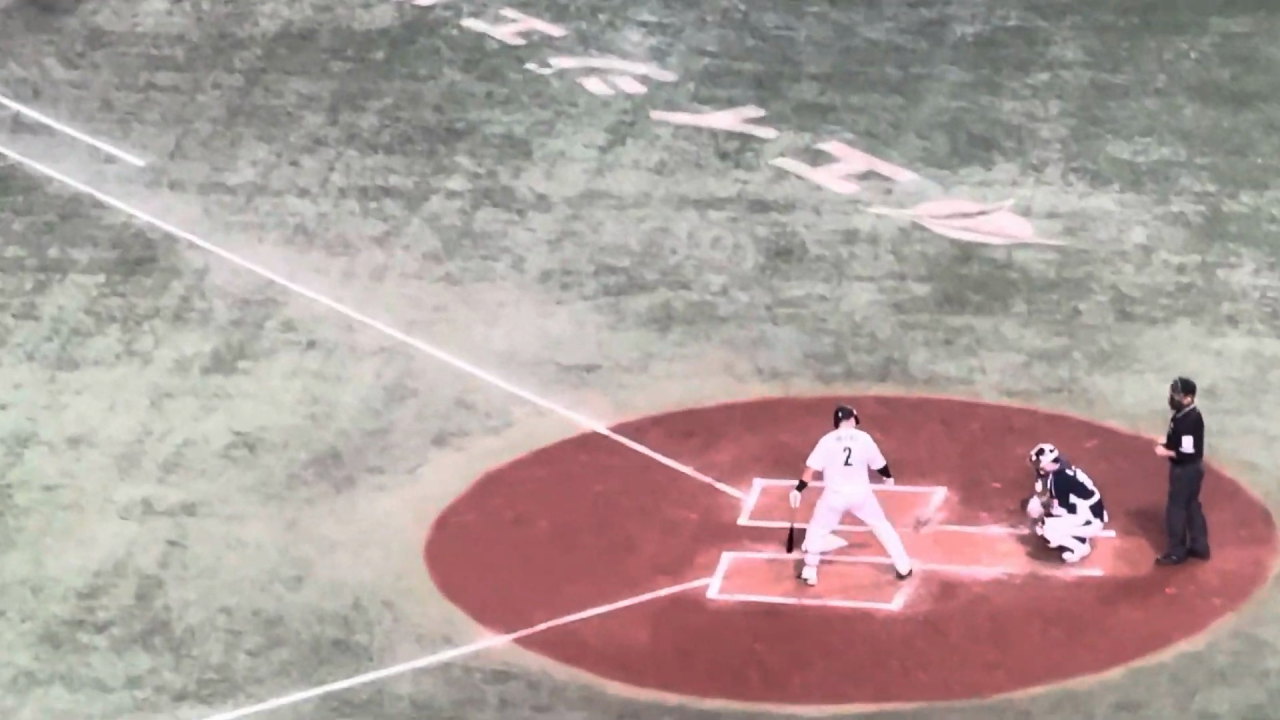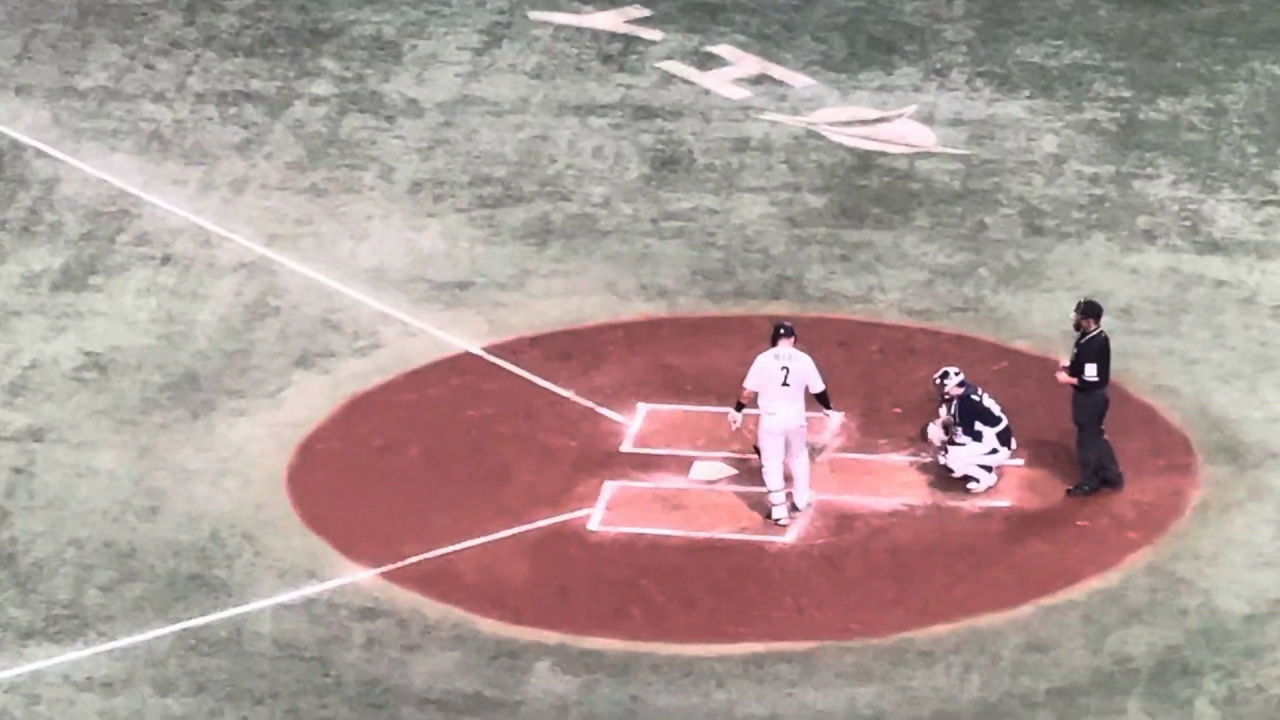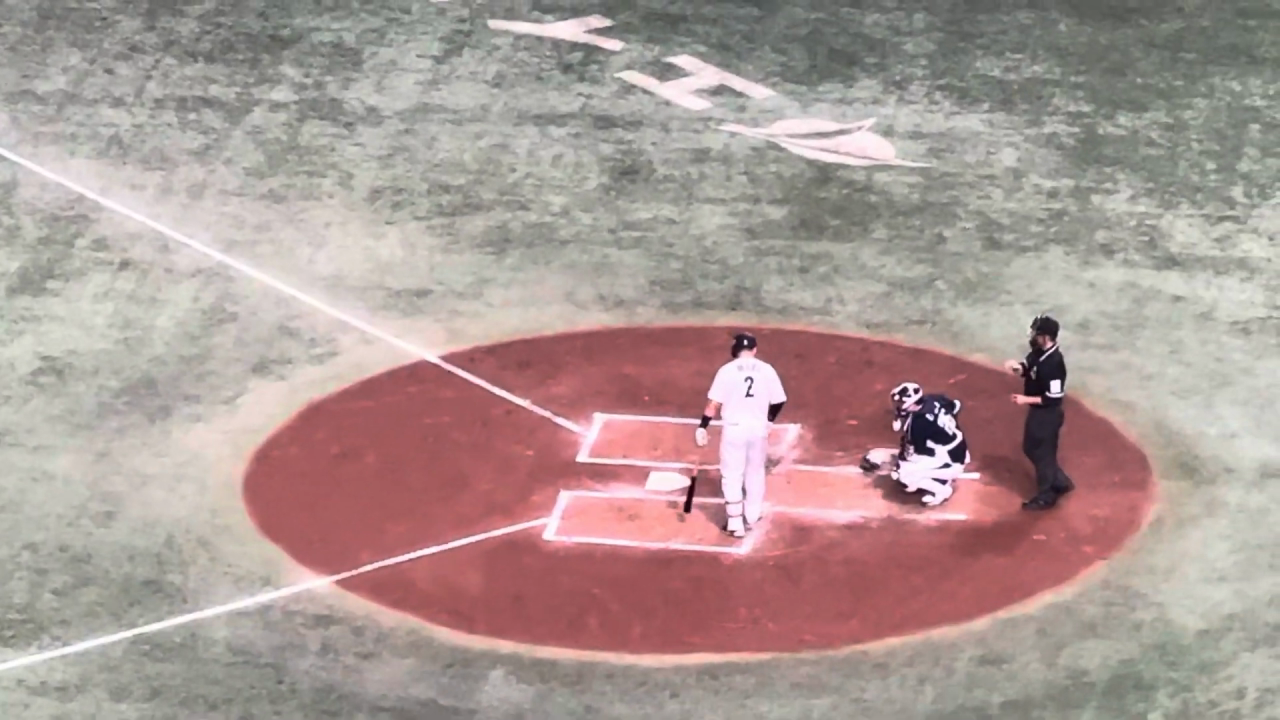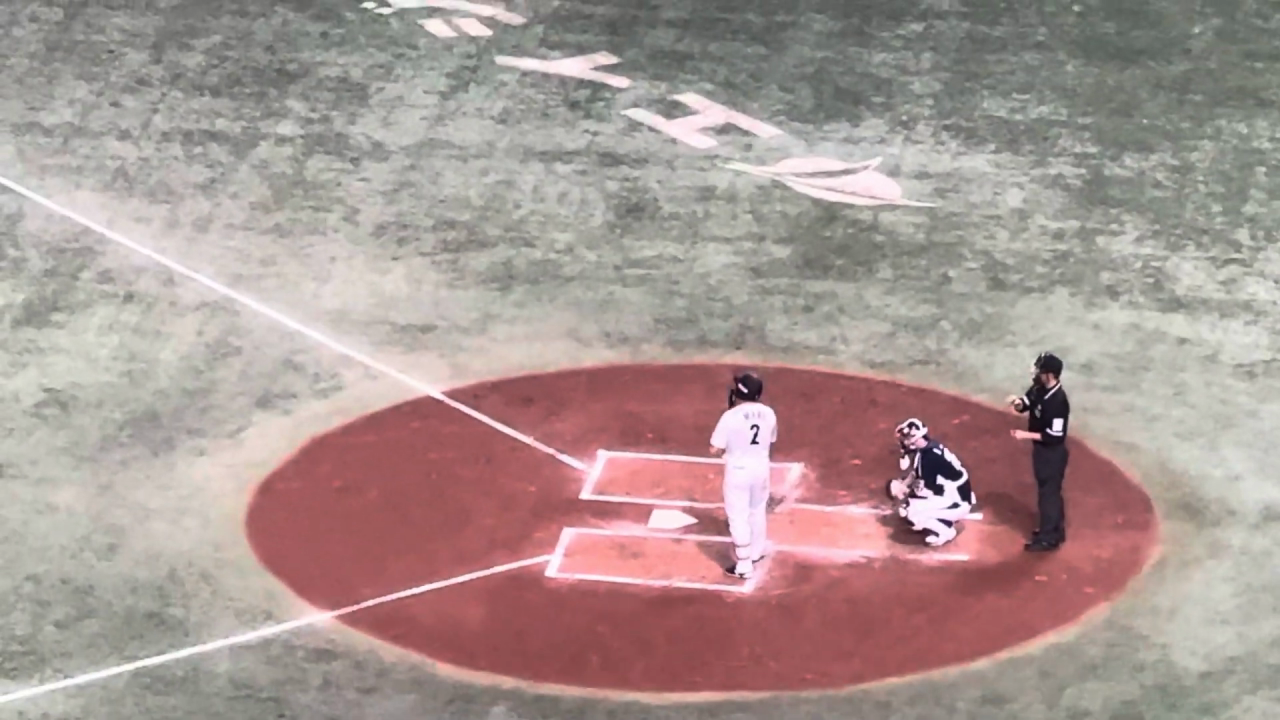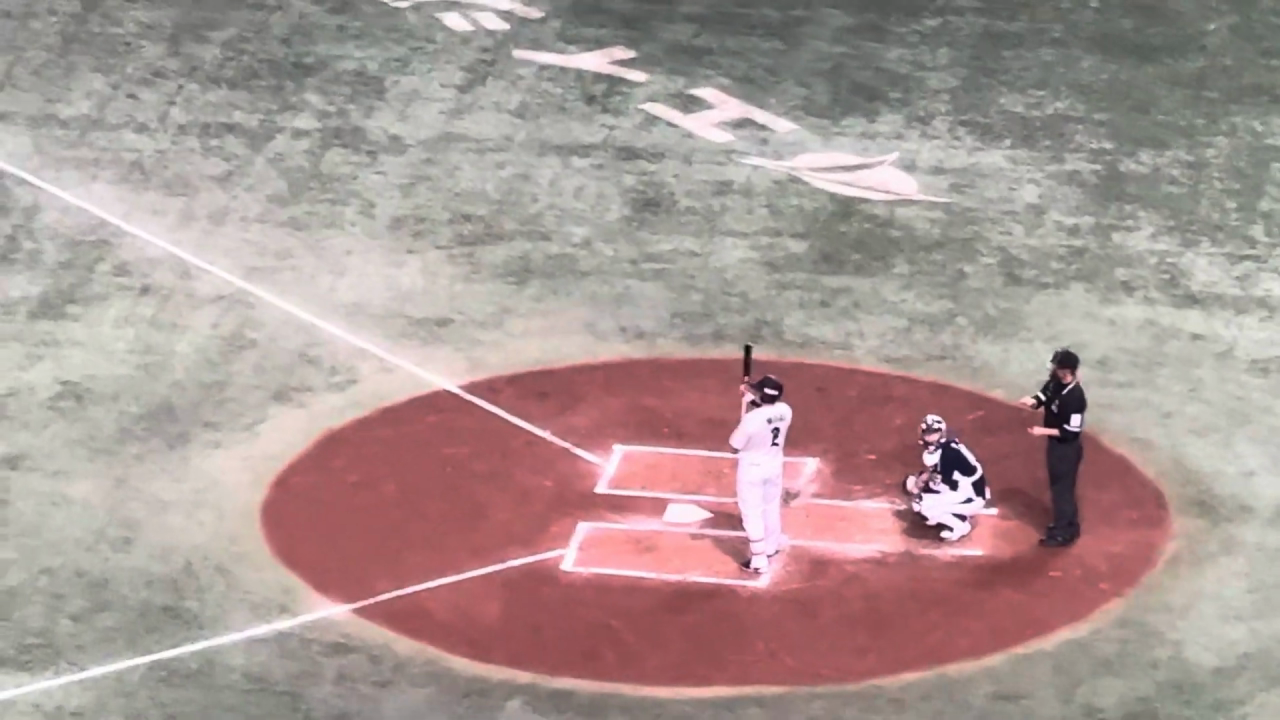
dt=0.7s
person 1, frame 1
left shoulder: (828, 440)
right shoulder: (864, 439)
left elbow: (812, 468)
right elbow: (880, 465)
left wrist: (798, 489)
right wrist: (887, 476)
left hip: (835, 495)
right hip: (861, 493)
left knee: (817, 531)
right knee: (881, 525)
left ankle: (809, 573)
right ankle: (903, 567)
person 1, frame 2
left shoulder: (764, 359)
right shoulder: (804, 359)
left elbow: (748, 391)
right elbow: (818, 390)
left wrist: (737, 411)
right wrist: (829, 409)
left hip: (771, 418)
right hip: (795, 418)
left knee: (772, 464)
right knee: (799, 456)
left ankle: (779, 512)
right ankle: (801, 501)
person 1, frame 3
left shoulder: (727, 370)
right shoulder: (767, 370)
left elbow: (713, 403)
right elbow: (779, 400)
left wrist: (702, 427)
right wrist: (769, 419)
left hip: (734, 429)
right hip: (758, 429)
left knee: (732, 476)
right knee: (755, 472)
left ankle: (735, 524)
right ankle: (752, 516)
person 1, frame 4
left shoulder: (731, 416)
right shoulder: (769, 414)
left elbow: (715, 449)
left wrist: (728, 448)
left hip: (737, 472)
right hip: (761, 469)
left knee: (738, 518)
right knee: (757, 512)
left ankle: (744, 566)
right ankle: (755, 553)
person 1, frame 5
left shoulder: (751, 418)
right shoulder: (785, 411)
left elbow: (735, 446)
left wrist: (739, 431)
right wrist: (752, 399)
left hip: (751, 469)
right hip: (774, 466)
left knee: (752, 513)
right knee: (771, 507)
left ankle: (759, 561)
right ankle: (771, 547)
person 2, frame 1
left shoulder: (1186, 420)
right shoulder: (1190, 415)
left elbow: (1186, 452)
left wrist: (1166, 452)
right wrist: (1167, 441)
left hip: (1184, 469)
right hip: (1190, 468)
left knee: (1176, 509)
right knee: (1192, 506)
left ankle: (1176, 552)
right ankle: (1199, 547)
person 2, frame 2
left shoulder: (1090, 346)
right shoulder: (1098, 337)
left elbow: (1089, 380)
left wrist: (1067, 379)
right wrist: (1071, 364)
left hip: (1089, 397)
right hip: (1096, 395)
left knee: (1087, 440)
right knee: (1096, 436)
left ankle: (1089, 483)
right ankle: (1112, 476)
person 2, frame 3
left shoulder: (1053, 363)
right shoulder: (1038, 351)
left elbow: (1054, 398)
right elbow: (1027, 369)
left wrist: (1026, 400)
right wrist: (1017, 367)
left hip: (1047, 415)
right hip: (1036, 412)
left knee: (1043, 454)
right knee: (1030, 449)
left ankle: (1045, 497)
right ankle: (1059, 482)
person 2, frame 4
left shoulder: (1057, 401)
right shoulder: (1039, 388)
left elbow: (1054, 436)
right elbow: (1025, 405)
left wrist: (1026, 435)
right wrist: (1017, 402)
left hip: (1052, 453)
right hip: (1042, 449)
left knee: (1048, 494)
right knee: (1049, 491)
left ankle: (1048, 538)
right ankle: (1055, 530)
person 2, frame 5
left shoulder: (1074, 397)
right shoulder: (1055, 383)
left elbow: (1071, 431)
right elbow: (1042, 398)
left wrist: (1043, 431)
right wrist: (1032, 401)
left hip: (1067, 448)
right hip: (1056, 445)
left knee: (1062, 489)
right knee: (1060, 486)
left ankle: (1063, 533)
right ankle: (1069, 525)
